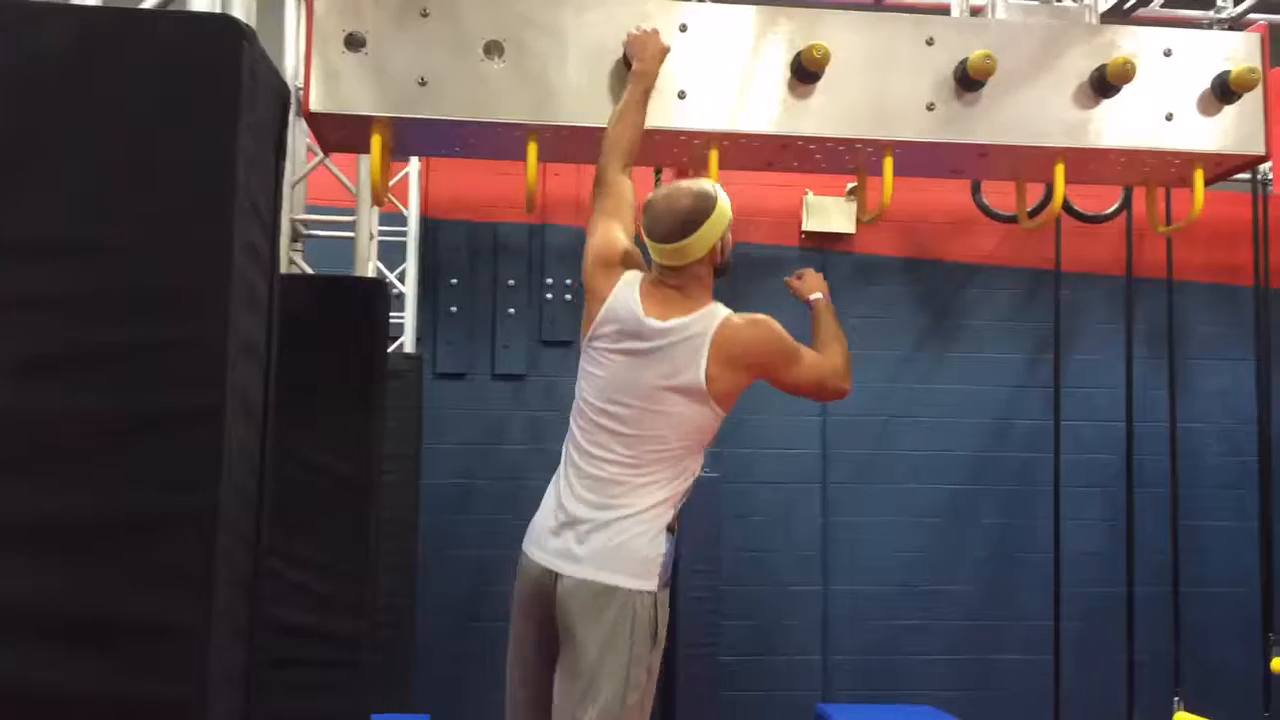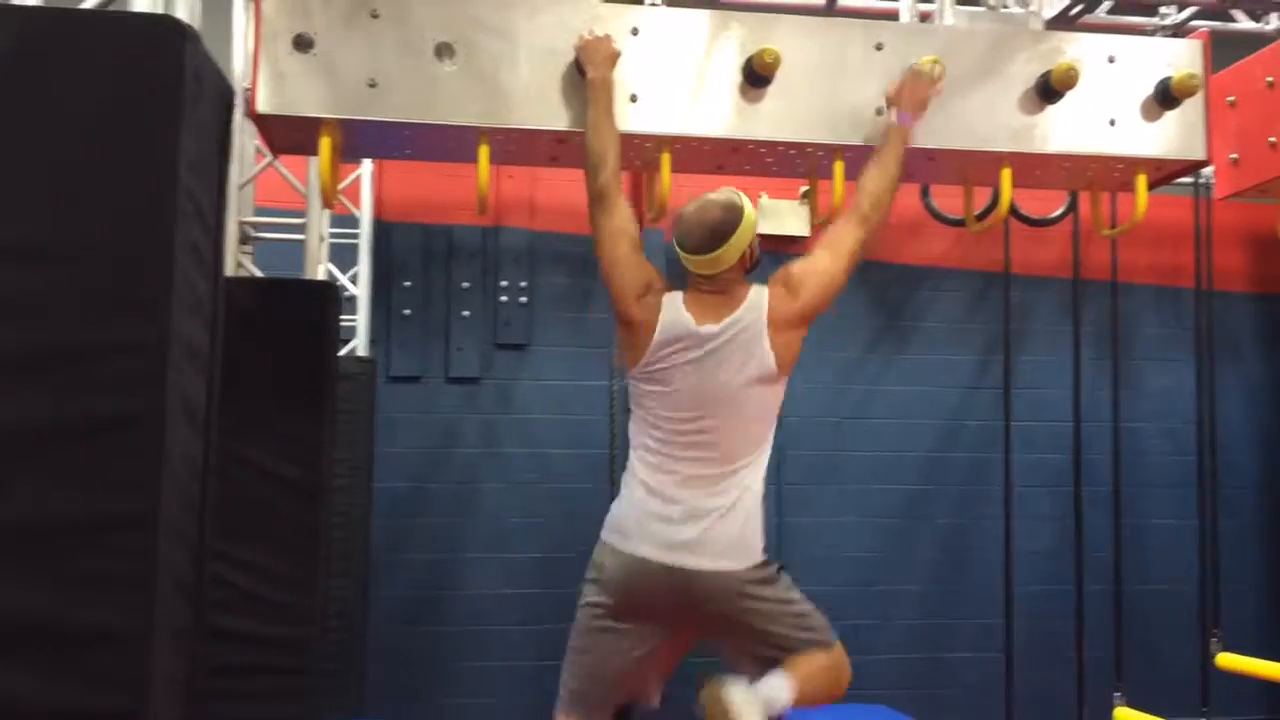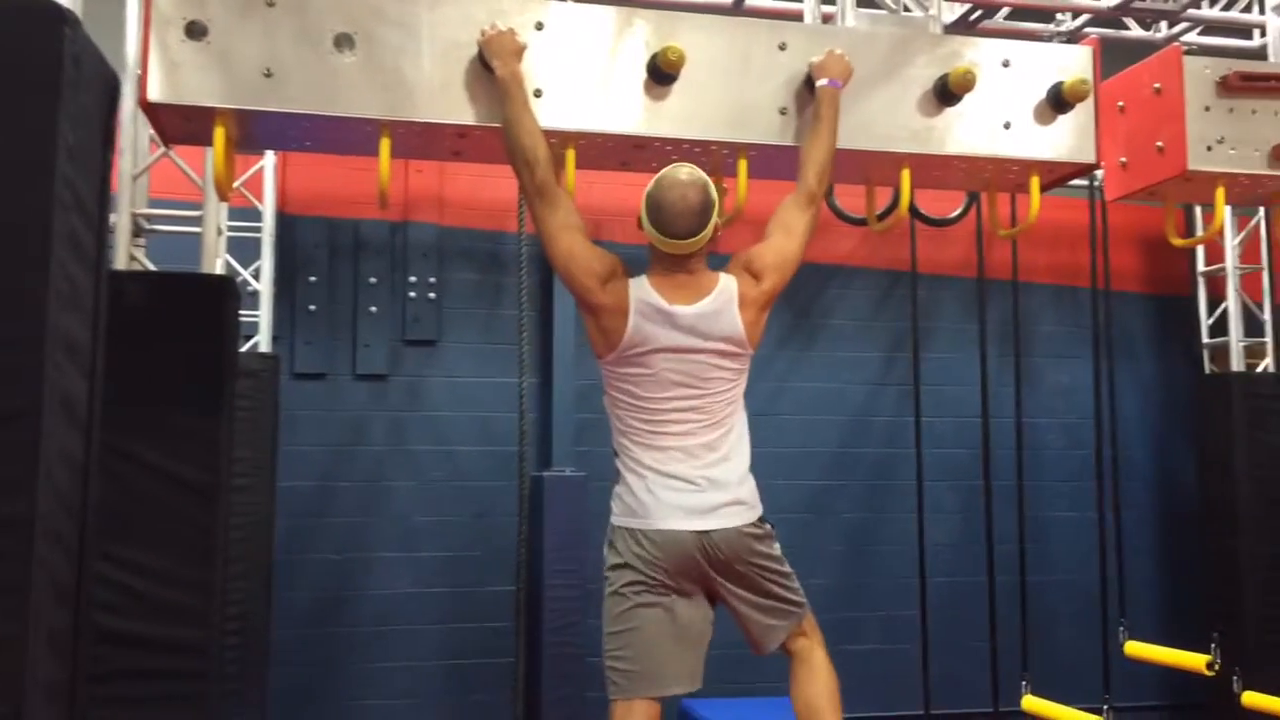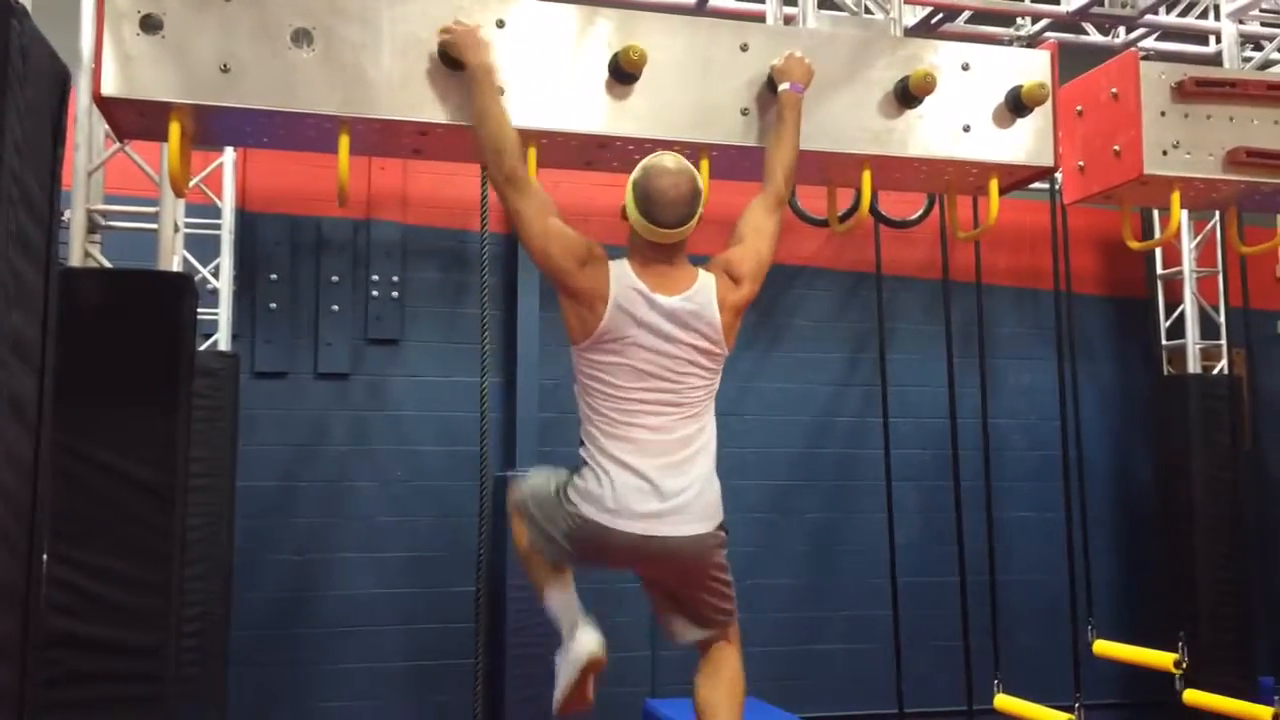
dt=0.5s
person 1, frame 1
left shoulder: (608, 287)
right shoulder: (742, 340)
left elbow: (612, 171)
right elbow: (836, 379)
left wrist: (643, 73)
right wrist: (820, 298)
left hip: (542, 556)
right hip: (619, 577)
person 1, frame 2
left shoulder: (644, 313)
right shoulder: (782, 312)
left elbow: (604, 190)
right elbow: (864, 213)
left wrist: (598, 80)
right wrist: (902, 117)
left hip: (628, 557)
right hip: (726, 568)
person 1, frame 3
left shoulder: (610, 299)
right shoulder: (748, 293)
left elbow: (541, 184)
right elbow: (808, 193)
left wrist: (507, 73)
right wrist: (828, 89)
left hip: (647, 536)
right hip: (736, 526)
right knee: (805, 642)
person 1, frame 4
left shoulder: (590, 284)
right shoulder: (728, 291)
left elbow: (508, 176)
right elbow: (776, 193)
left wrist: (480, 66)
right wrist: (791, 93)
left hip: (600, 520)
right hip: (689, 532)
left knee: (526, 498)
right knee: (721, 648)
left ankle: (573, 631)
